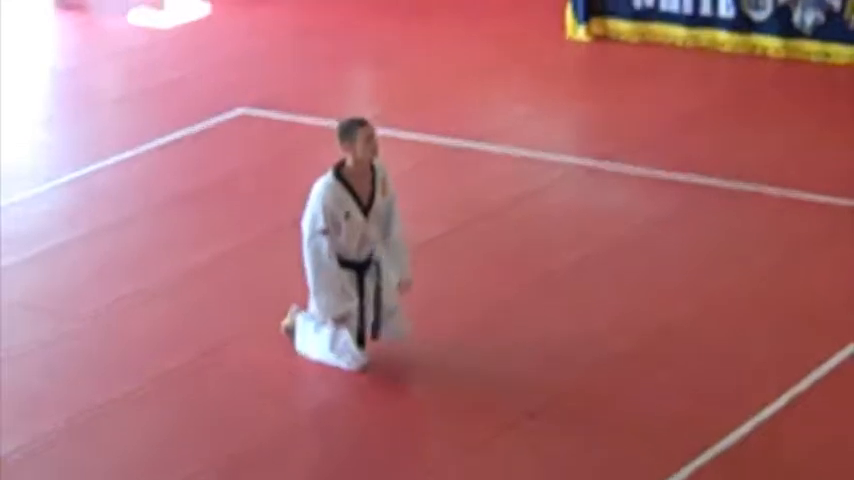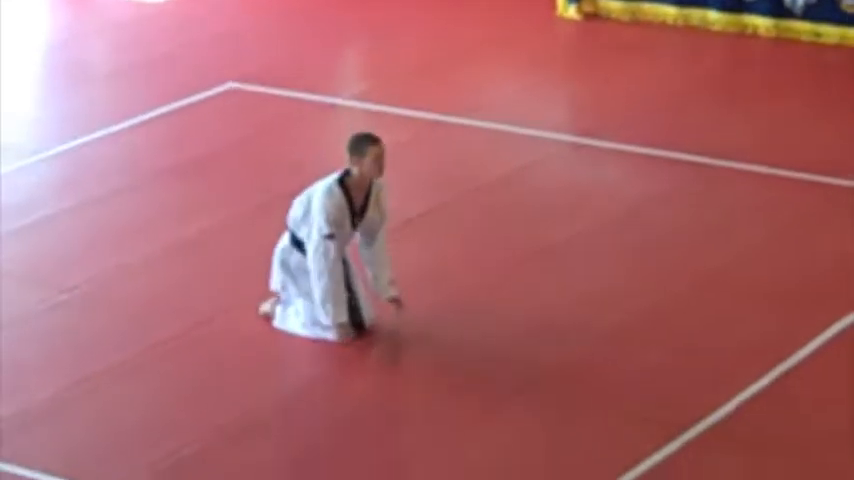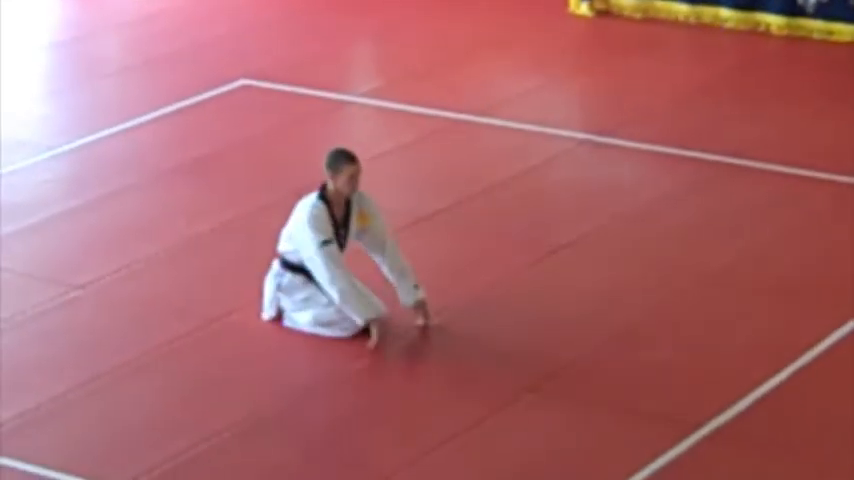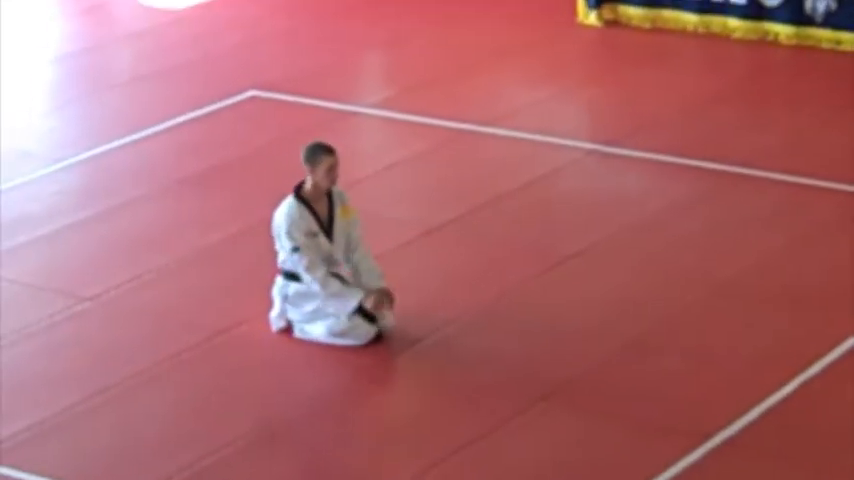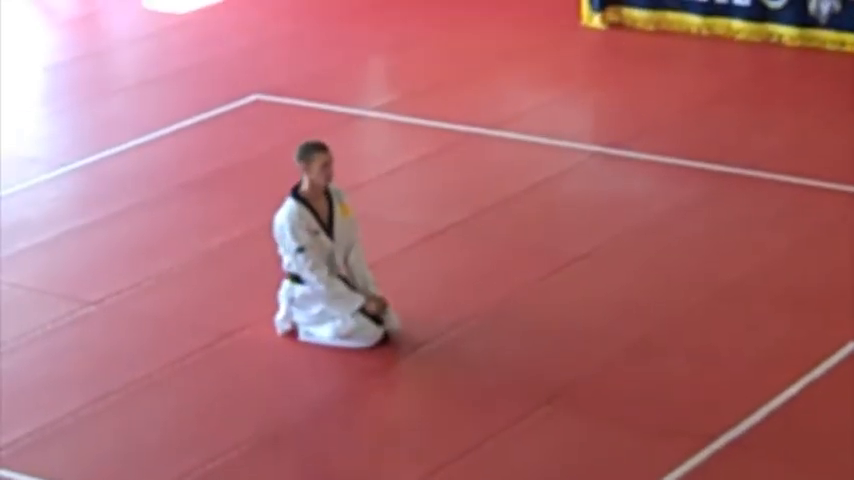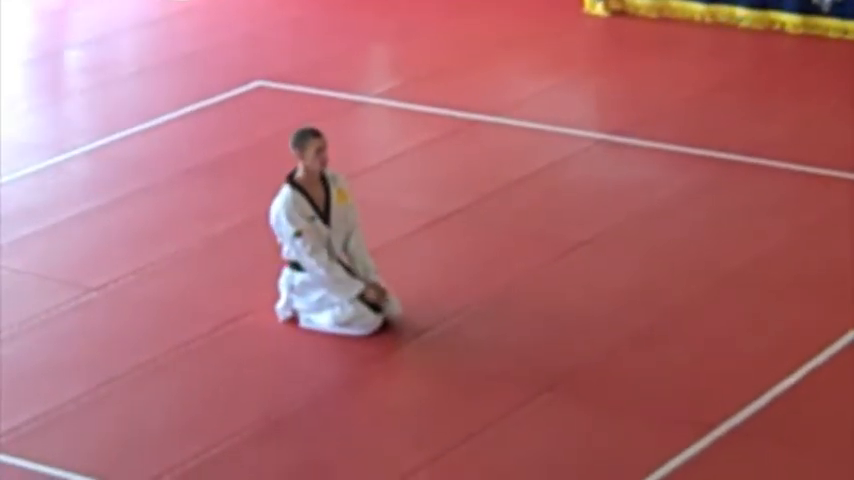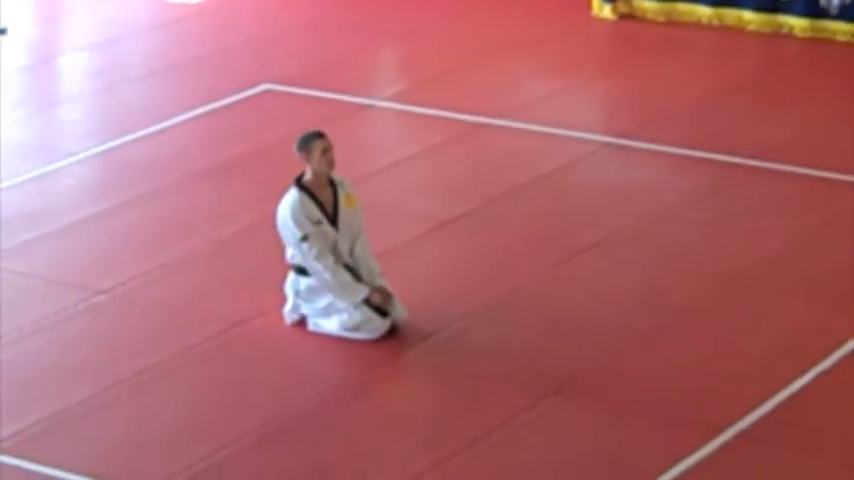
dt=0.3s
person 1, frame 1
left shoulder: (379, 174)
right shoulder: (326, 193)
left elbow: (390, 225)
right elbow: (317, 252)
left wrist: (401, 270)
right wrist: (331, 307)
left hip: (369, 265)
right hip: (336, 273)
left knee: (392, 328)
right knee: (353, 359)
right ankle: (298, 324)
person 1, frame 2
left shoulder: (375, 187)
right shoulder: (328, 198)
left elbow: (372, 242)
right elbow: (322, 262)
left wrist: (387, 288)
right wrist: (337, 318)
left hip: (334, 253)
right hip: (300, 256)
left knee: (362, 320)
right knee: (337, 330)
left ankle: (292, 293)
right ankle: (278, 309)
person 1, frame 3
left shoulder: (361, 203)
right shoulder: (311, 215)
left elbow: (385, 250)
right elbow: (333, 272)
left wrist: (414, 295)
right wrist: (367, 317)
left hip: (321, 272)
right hip: (293, 278)
left knee: (376, 313)
right knee: (349, 322)
left ankle: (306, 302)
right ankle: (289, 311)
person 1, frame 4
left shoulder: (339, 198)
right shoulder: (289, 216)
left elbow: (355, 248)
right elbow: (310, 273)
left wrist: (377, 285)
right wrist: (360, 299)
left hip: (331, 278)
right hip: (302, 289)
left knee: (382, 321)
right knee: (363, 330)
right ankle: (296, 321)
person 1, frame 5
left shoulder: (336, 197)
right shoulder: (290, 218)
left elbow: (352, 250)
right elbow: (313, 275)
left wrist: (370, 292)
right wrist: (362, 303)
left hip: (336, 281)
right hip: (308, 293)
left knee: (389, 323)
right knee: (370, 332)
right ankle: (301, 324)
person 1, frame 6
left shoulder: (335, 182)
right shoulder: (286, 205)
left elbow: (353, 235)
right elbow: (314, 259)
left wrist: (370, 279)
right wrist: (361, 289)
left hip: (337, 268)
right hip: (309, 279)
left knee: (391, 310)
right knee: (369, 320)
right ankle: (302, 310)
person 1, frame 7
left shoulder: (342, 188)
right shoulder: (293, 208)
left elbow: (358, 240)
right elbow: (318, 263)
left wrist: (375, 283)
right wrist: (365, 294)
left hip: (344, 271)
right hip: (314, 284)
left knee: (396, 314)
right knee: (377, 324)
left ankle: (318, 309)
right ankle: (307, 312)
